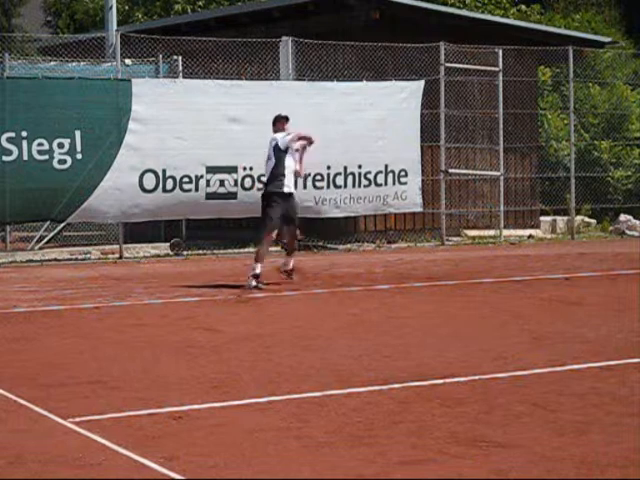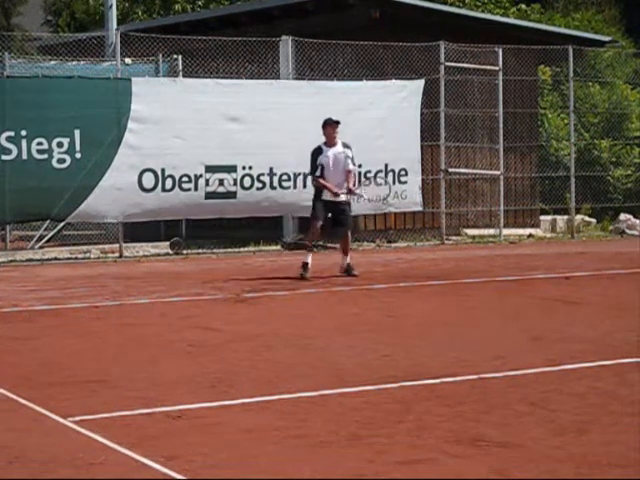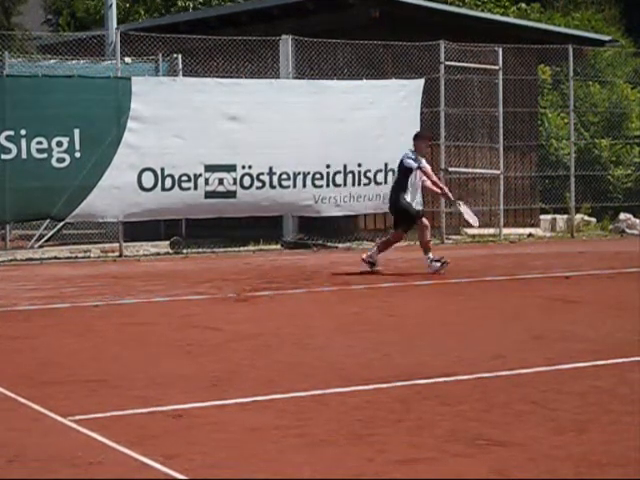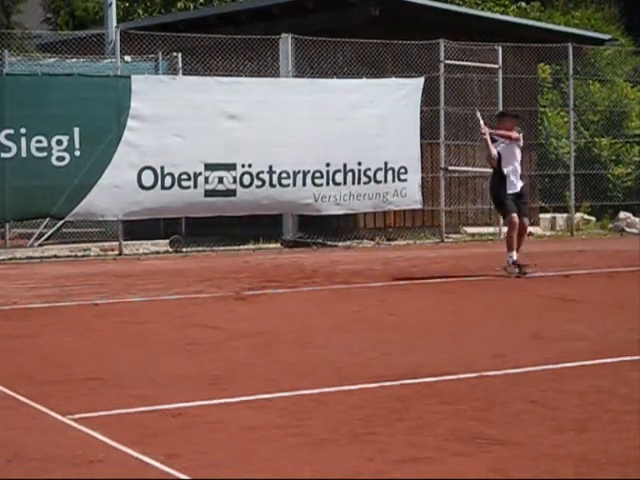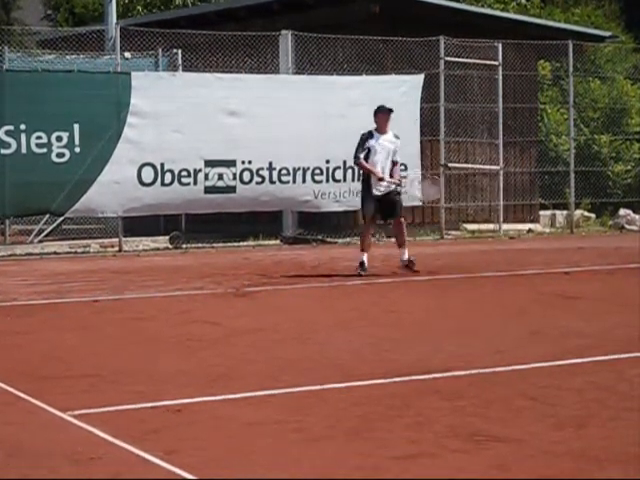
dt=1s
person 1, frame 1
left shoulder: (290, 149)
right shoulder: (276, 139)
left elbow: (297, 173)
right elbow: (300, 136)
left wrist: (301, 152)
right wrist: (308, 140)
left hip: (287, 195)
right hip: (274, 195)
left knee: (294, 234)
right knee: (269, 234)
left ankle: (288, 266)
right ankle: (254, 275)
person 1, frame 2
left shoulder: (346, 149)
right shoulder: (317, 152)
left elbow: (350, 171)
right elbow: (316, 179)
left wrist: (350, 186)
right wrist: (331, 189)
left hip: (342, 197)
right hip: (322, 197)
left knee: (346, 231)
right knee: (315, 226)
left ankle: (346, 265)
right ankle: (306, 263)
person 1, frame 3
left shoulder: (423, 161)
right shoulder: (409, 155)
left elbow: (425, 184)
right elbow: (426, 172)
left wrist: (441, 192)
right wrist: (443, 188)
left hip: (406, 202)
right hip: (400, 200)
left knee: (398, 235)
right knee: (424, 224)
left ankle: (371, 256)
right ankle: (431, 261)
person 1, frame 4
left shoulder: (517, 136)
right shoulder: (493, 141)
left elbow: (513, 136)
right elbow: (493, 163)
left wrist: (490, 131)
right wrist: (487, 139)
left hip: (517, 187)
right hip: (501, 189)
left knee: (524, 224)
right knee: (513, 221)
left ankle: (512, 260)
right ankle: (512, 262)
person 1, frame 5
left shoulder: (395, 140)
right shoulder: (367, 137)
left elbow: (396, 162)
right elbow: (358, 160)
left wrist: (396, 176)
right wrist: (375, 173)
left hip: (390, 188)
right hip: (371, 188)
left knee: (399, 221)
right knee: (368, 224)
left ankle: (405, 258)
right ankle: (363, 262)
